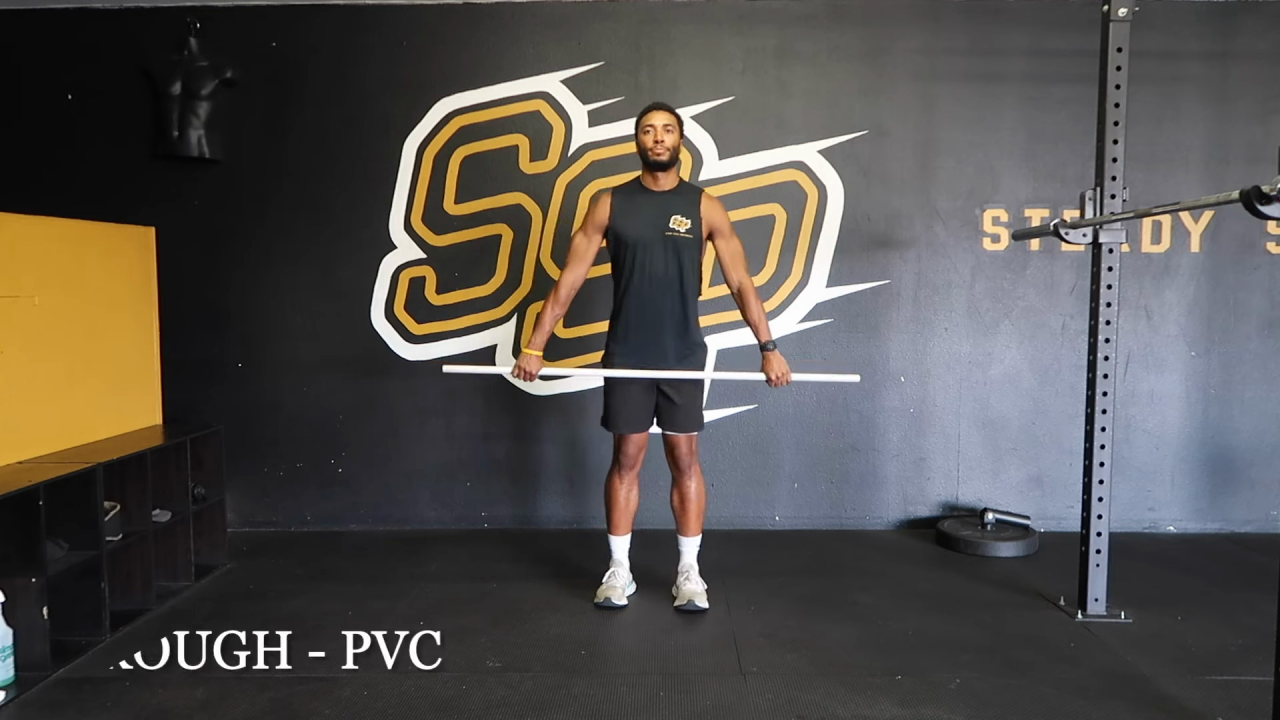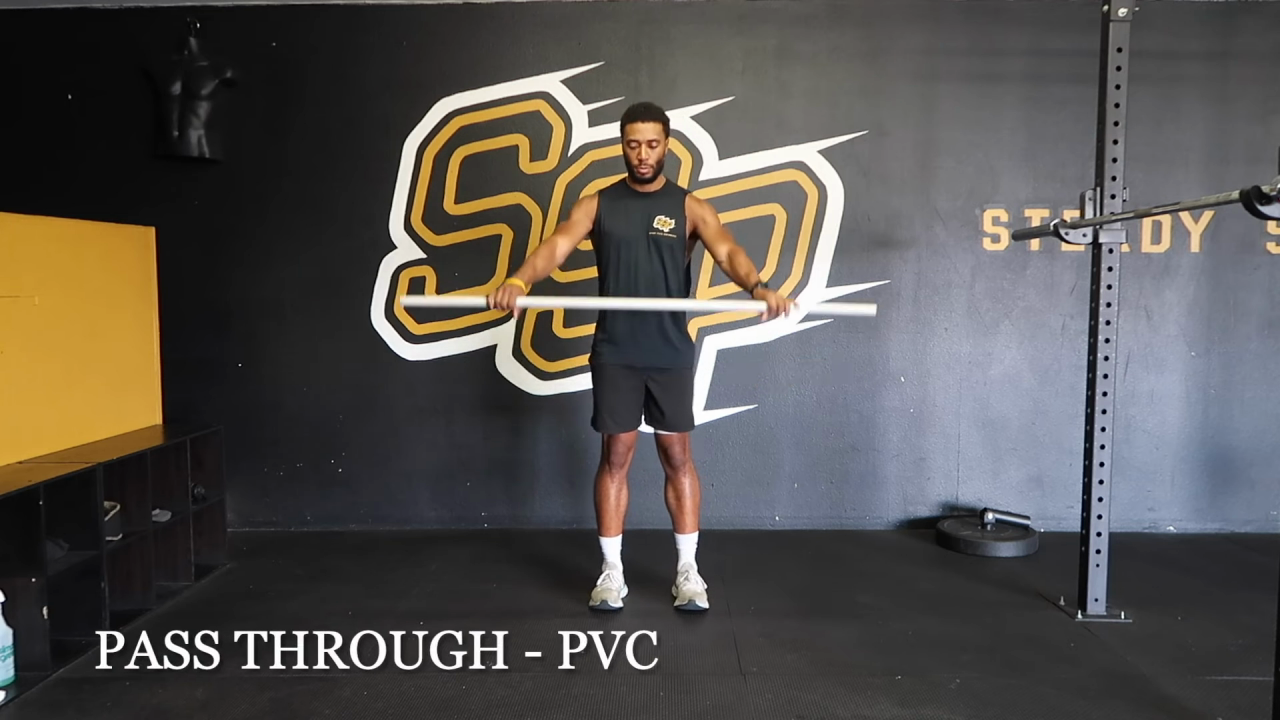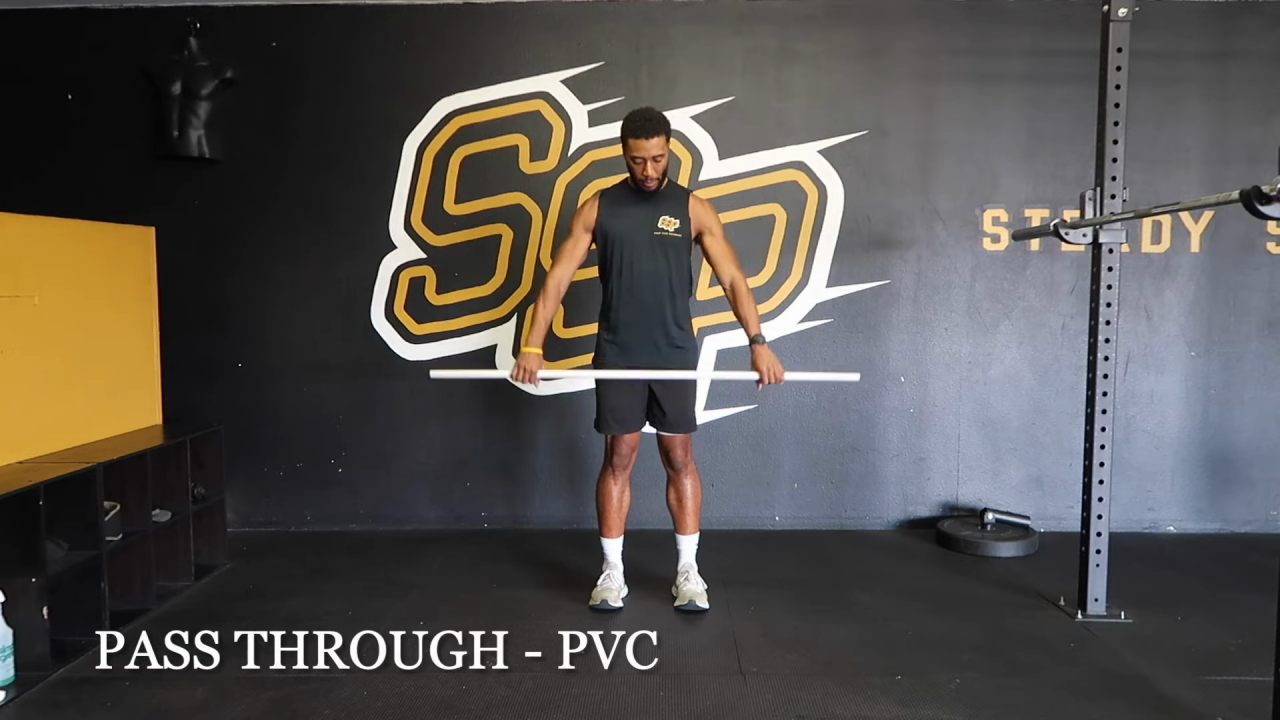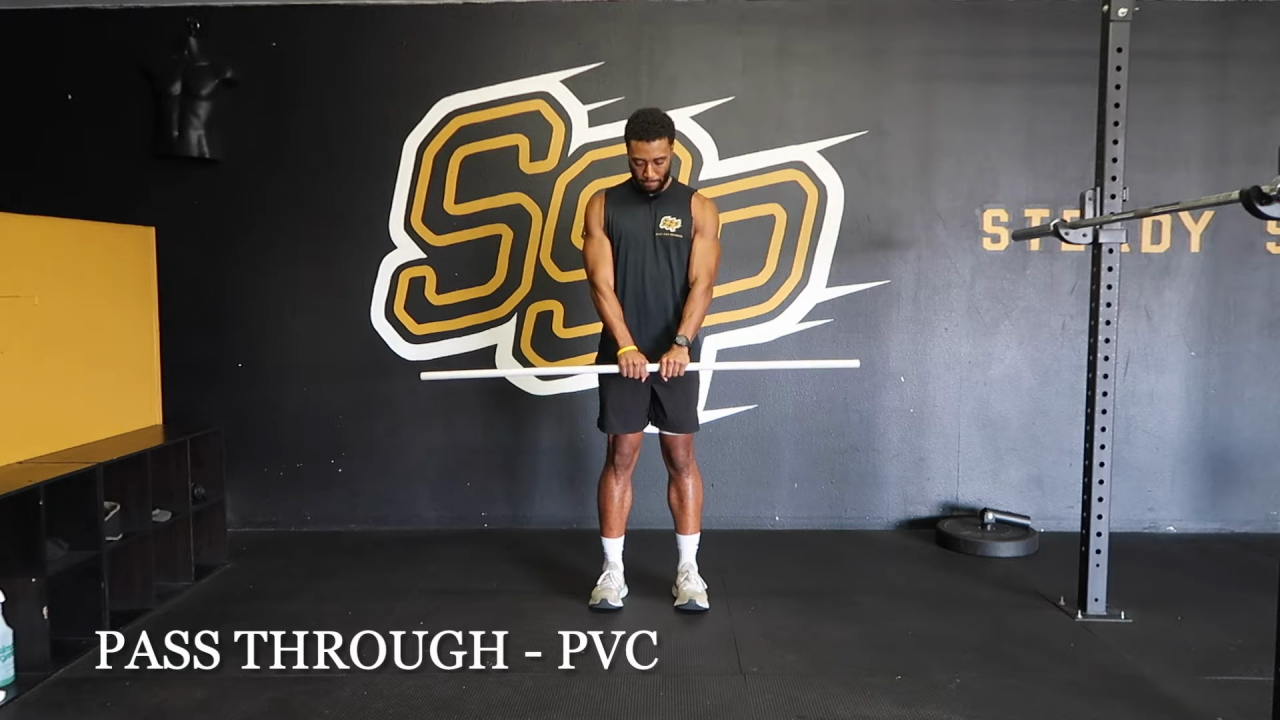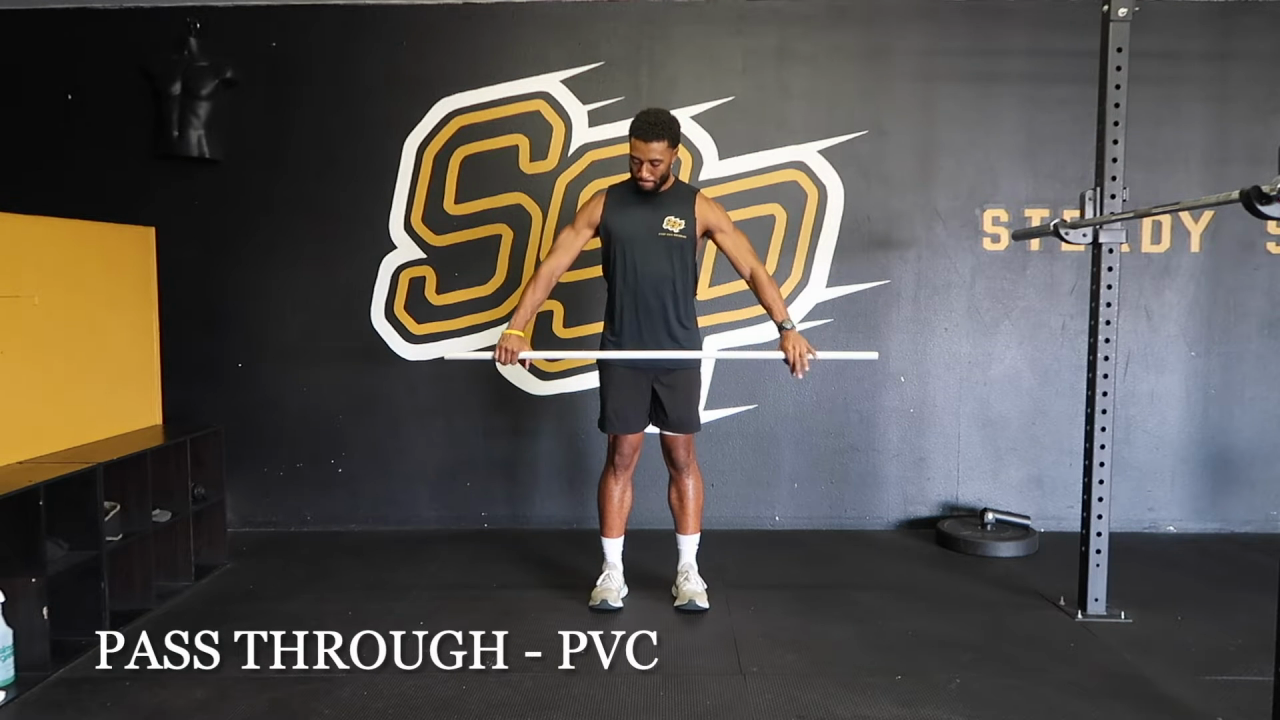
dt=1s
person 1, frame 1
left shoulder: (706, 206)
right shoulder: (610, 204)
left elbow: (740, 281)
right elbow: (569, 279)
left wrist: (768, 347)
right wrist: (535, 345)
left hip: (683, 354)
right hip: (626, 354)
left knee: (685, 459)
right knee: (625, 459)
left ankle: (689, 572)
right ankle: (619, 569)
person 1, frame 2
left shoulder: (690, 206)
right shoulder: (597, 204)
left elbow: (728, 251)
right elbow: (555, 246)
left wrist: (760, 288)
right wrist: (517, 283)
left hip: (671, 354)
right hip: (614, 354)
left knee: (678, 458)
right knee: (615, 458)
left ankle: (687, 570)
right ankle: (612, 571)
person 1, frame 3
left shoulder: (694, 208)
right shoulder: (598, 207)
left elbow: (732, 277)
right elbow: (559, 274)
left wrist: (758, 341)
right wrist: (533, 342)
left hip: (675, 355)
right hip: (617, 356)
left knee: (679, 459)
right knee: (618, 459)
left ankle: (688, 571)
right ankle: (612, 571)
person 1, frame 4
left shoulder: (698, 207)
right shoulder: (603, 206)
left elbow: (701, 284)
right elbow: (602, 284)
left wrist: (681, 343)
right wrist: (627, 347)
left hip: (676, 354)
right hip: (622, 354)
left knee: (681, 458)
right knee: (620, 458)
left ankle: (688, 570)
right ankle: (612, 571)
person 1, frame 5
left shoulder: (699, 207)
right shoulder: (604, 203)
left elbow: (752, 268)
right elbow: (552, 266)
left wrist: (786, 328)
right wrist: (516, 327)
left hip: (678, 354)
right hip: (621, 353)
left knee: (682, 458)
right knee: (620, 458)
left ankle: (688, 571)
right ankle: (612, 572)
